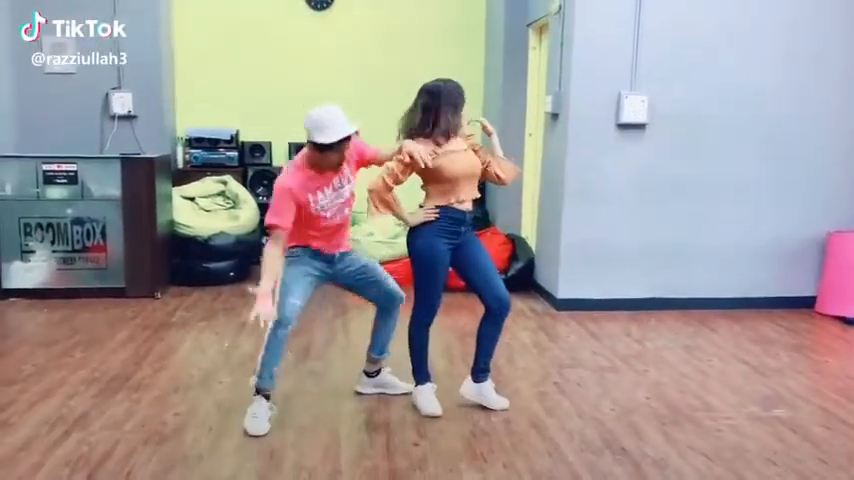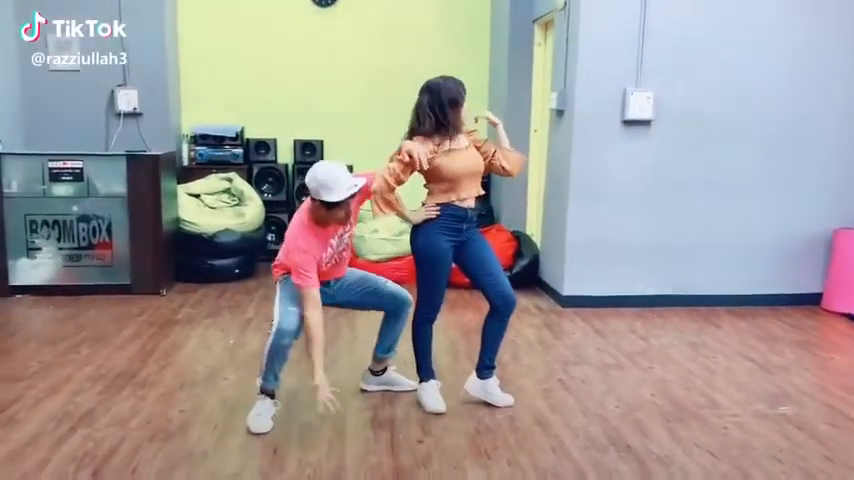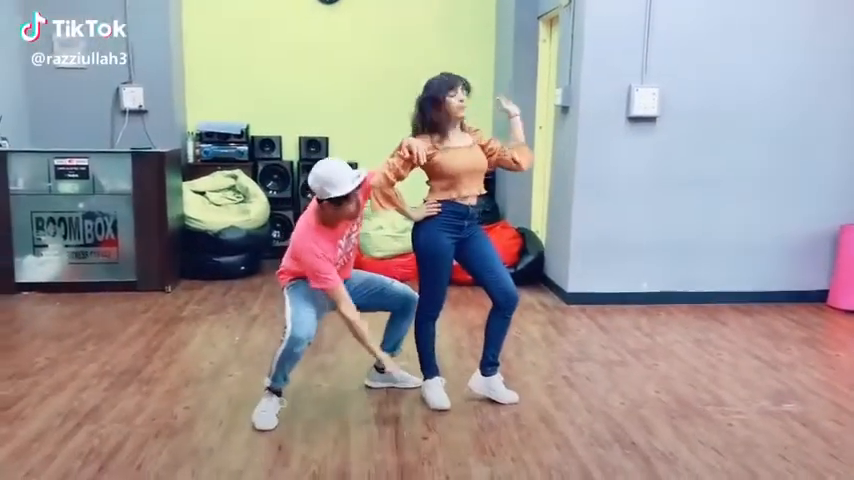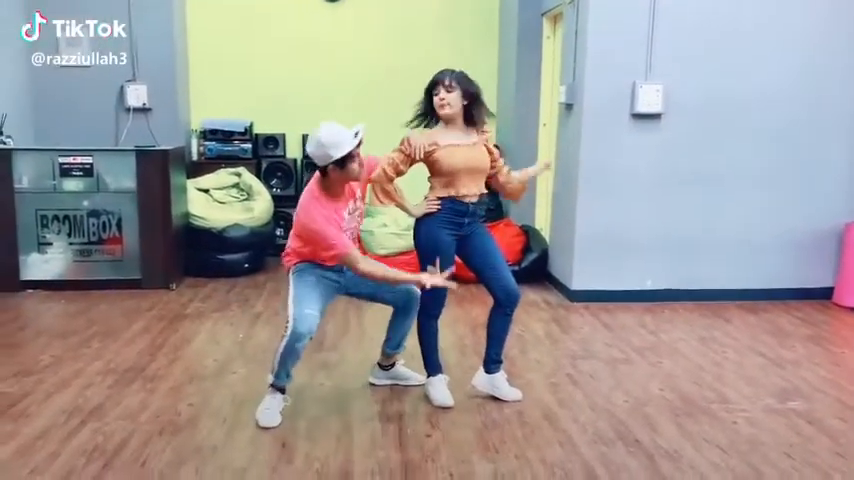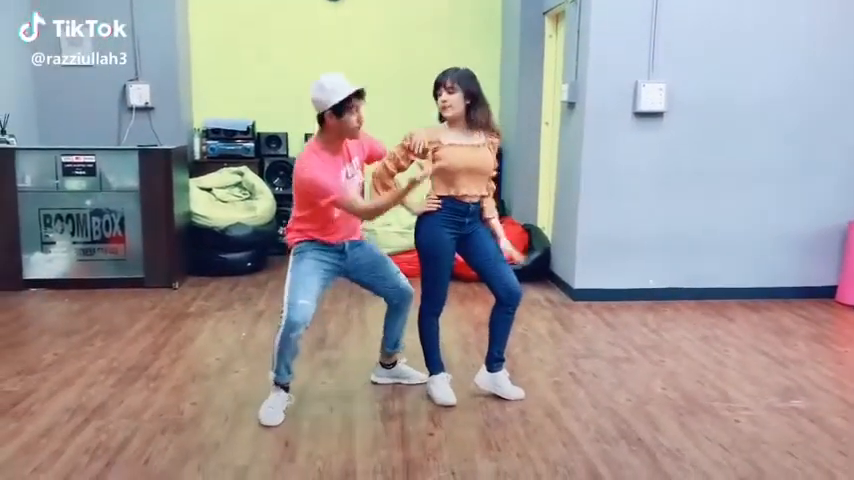
dt=0.2s
person 1, frame 1
left shoulder: (466, 143)
right shoulder: (422, 147)
left elbow: (502, 174)
right elbow: (381, 186)
left wrist: (493, 135)
right wrist: (407, 218)
left hip: (465, 230)
right hip: (434, 231)
left knee: (499, 302)
right knee: (426, 312)
left ankle: (478, 382)
right ankle: (423, 386)
person 1, frame 2
left shoulder: (469, 140)
right shoulder: (421, 147)
left elbow: (509, 165)
right elbow: (382, 186)
left wrist: (498, 127)
right wrist: (410, 217)
left hip: (469, 227)
right hip: (437, 228)
left knee: (504, 300)
right knee: (428, 309)
left ankle: (483, 378)
right ankle: (427, 383)
person 1, frame 3
left shoulder: (475, 138)
right shoulder: (424, 144)
left elbow: (516, 160)
right elbow: (383, 181)
left wrist: (515, 119)
left hip: (471, 224)
right hip: (438, 225)
left knee: (507, 297)
right knee: (430, 307)
left ankle: (487, 376)
right ankle: (431, 380)
person 1, frame 4
left shoulder: (480, 137)
right shoulder: (426, 140)
left elbow: (501, 182)
right elbow: (382, 176)
left wrist: (534, 171)
right wrist: (411, 209)
left hip: (473, 221)
right hip: (439, 223)
left knee: (508, 294)
right knee: (433, 303)
left ankle: (490, 373)
right ankle: (434, 378)
person 1, frame 5
left shoulder: (488, 139)
right shoulder: (428, 138)
left elbow: (487, 191)
right elbow: (384, 172)
left wrist: (501, 235)
right wrist: (411, 205)
left hip: (474, 222)
right hip: (439, 221)
left knee: (510, 292)
right knee: (434, 303)
left ankle: (492, 372)
right ankle: (437, 376)
person 2, frame 1
left shoulder: (349, 150)
right shoulder: (291, 182)
left elbow: (386, 157)
right elbow: (275, 240)
left wrist: (407, 148)
right wrist: (265, 290)
left hip: (342, 252)
right hip: (305, 254)
left knee: (392, 297)
right knee: (284, 315)
left ankle: (372, 374)
right ankle: (262, 396)
person 2, frame 2
left shoulder: (348, 193)
right shoulder: (301, 239)
right elbow: (312, 311)
right wrist: (319, 375)
left hip: (338, 276)
right hip: (298, 282)
left knee: (401, 300)
right knee: (286, 328)
left ankle: (378, 372)
right ankle: (266, 396)
person 2, frame 3
left shoulder: (353, 192)
right shoulder: (310, 242)
right elbow: (345, 308)
right wrist: (379, 354)
left hip: (342, 277)
right hip: (306, 283)
left knee: (407, 299)
right knee: (300, 334)
left ankle: (382, 372)
right ankle: (272, 394)
person 2, frame 4
left shoulder: (355, 170)
right shoulder: (314, 214)
right elbow: (361, 268)
right wrist: (418, 278)
left hip: (347, 262)
right hip: (312, 268)
left knee: (410, 297)
right knee: (301, 329)
left ankle: (386, 366)
right ankle: (276, 392)
person 2, frame 5
left shoulder: (356, 141)
right shoulder: (312, 166)
left elbow: (388, 159)
right elbow: (363, 211)
left wrist: (407, 191)
right wrist: (408, 186)
left hip: (353, 243)
right hip: (314, 248)
left knee: (402, 293)
right knee: (296, 319)
left ankle: (388, 365)
right ankle: (280, 390)
